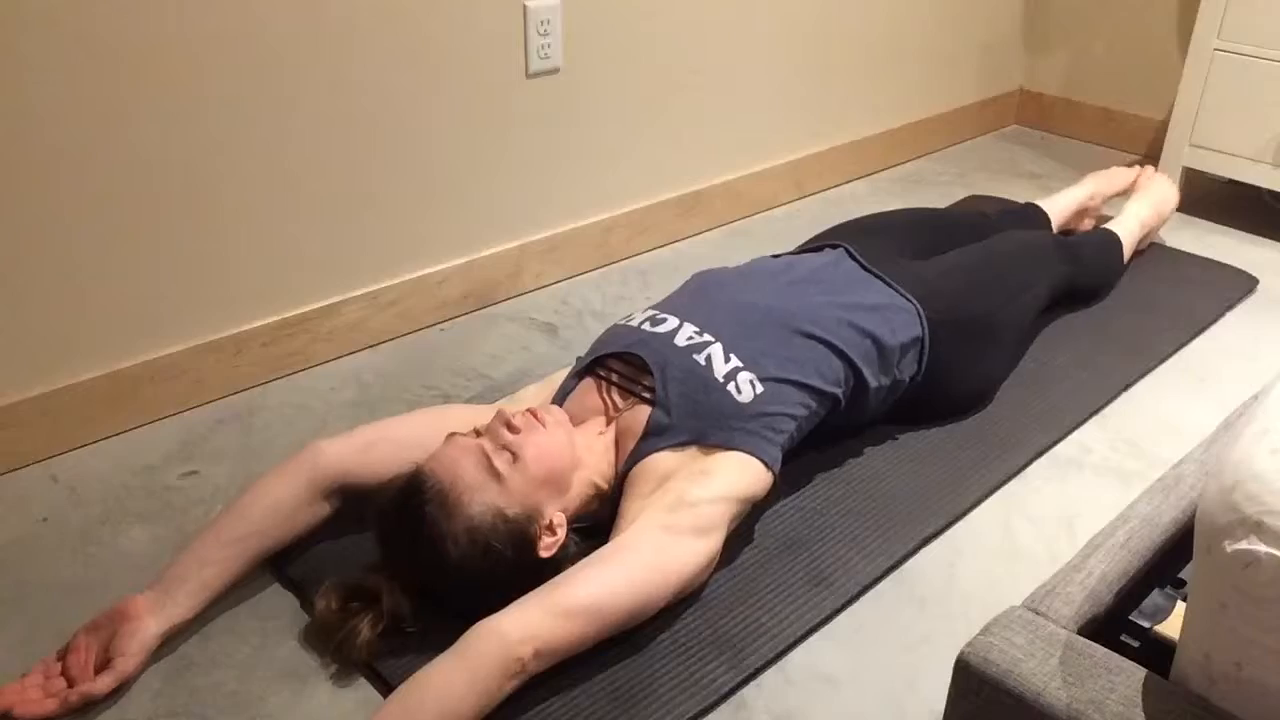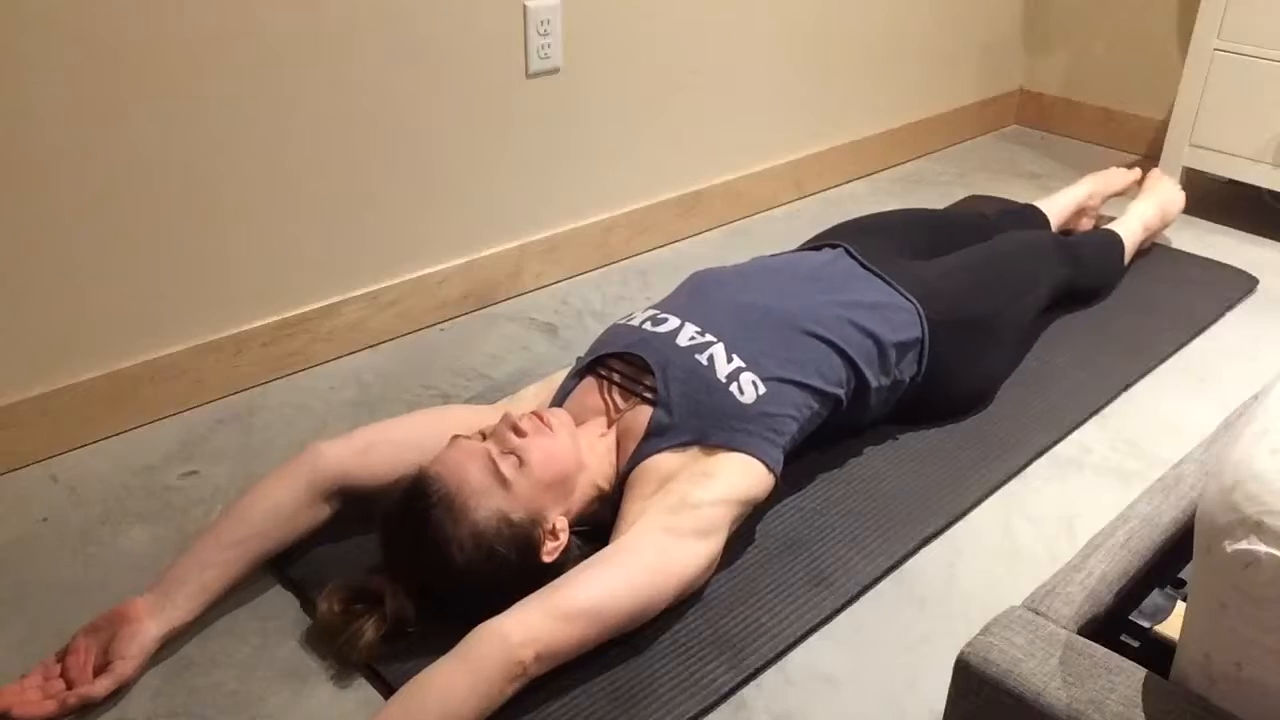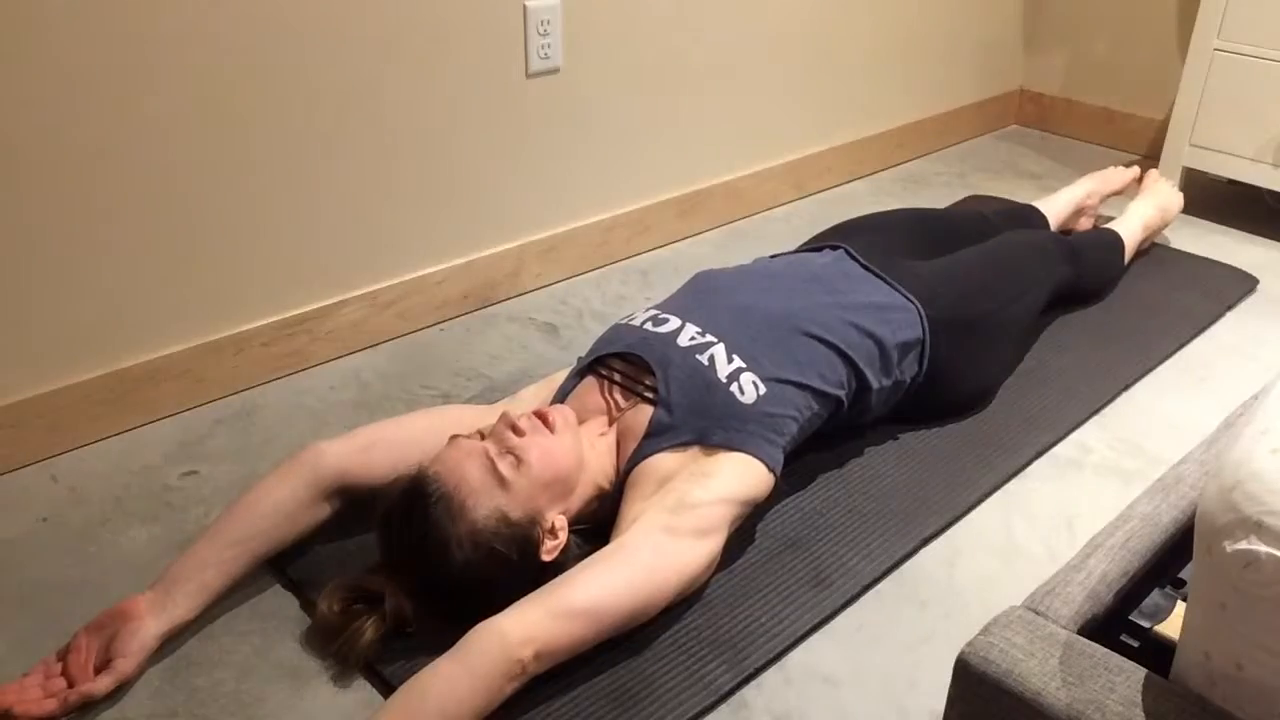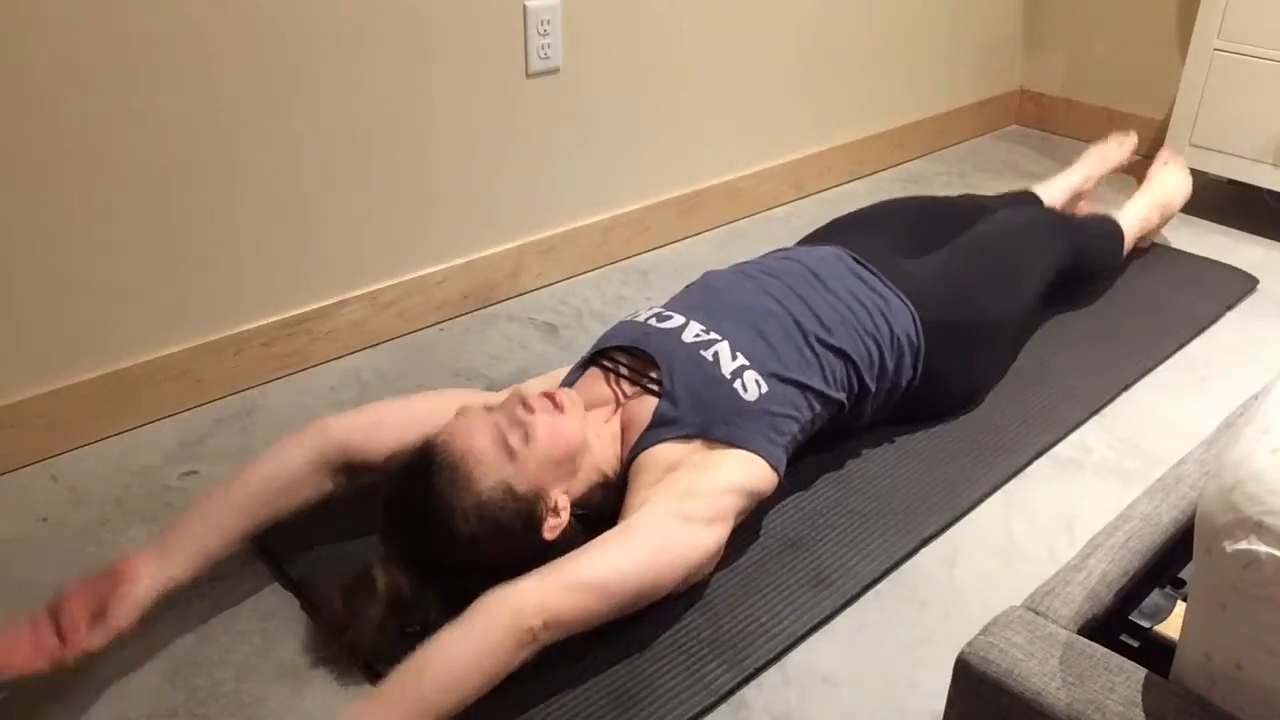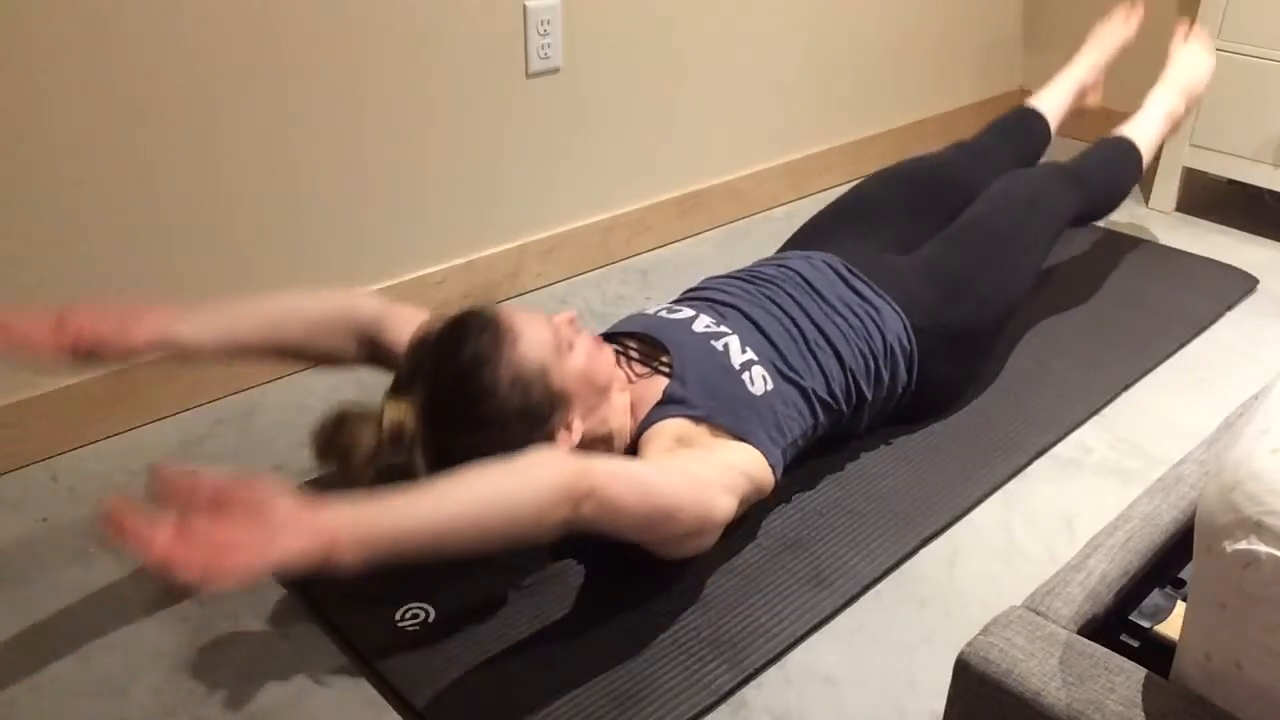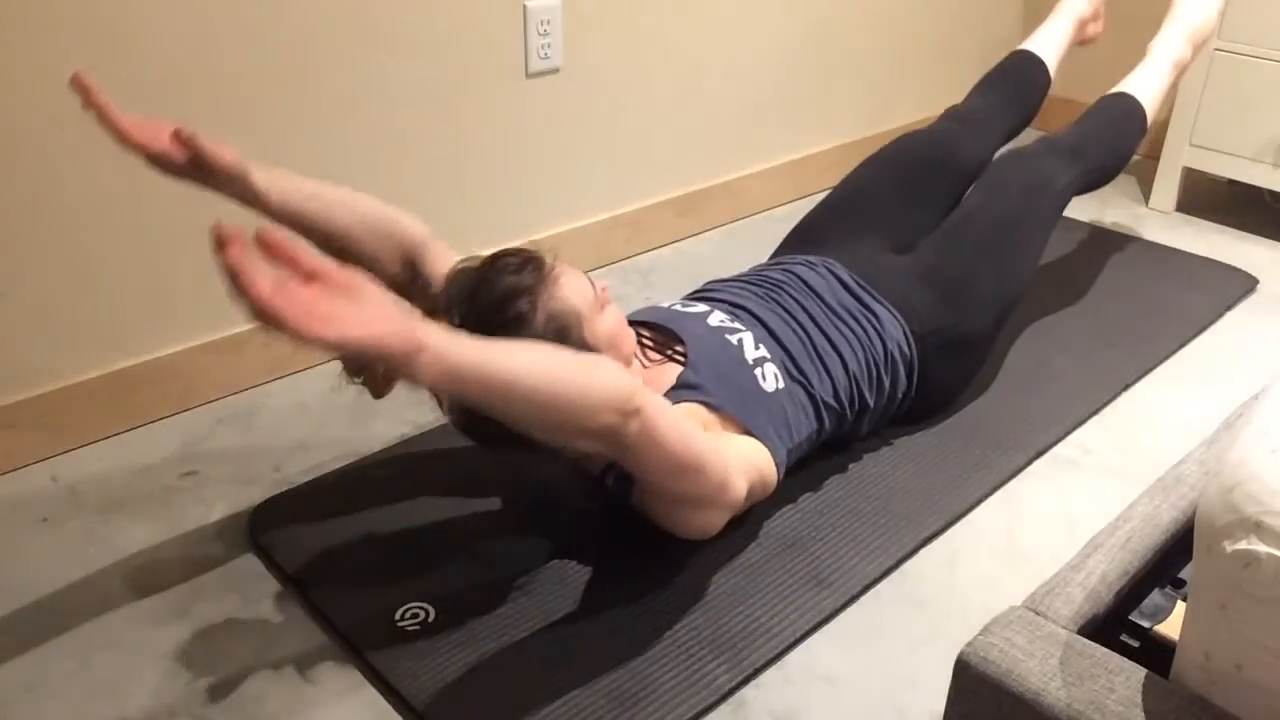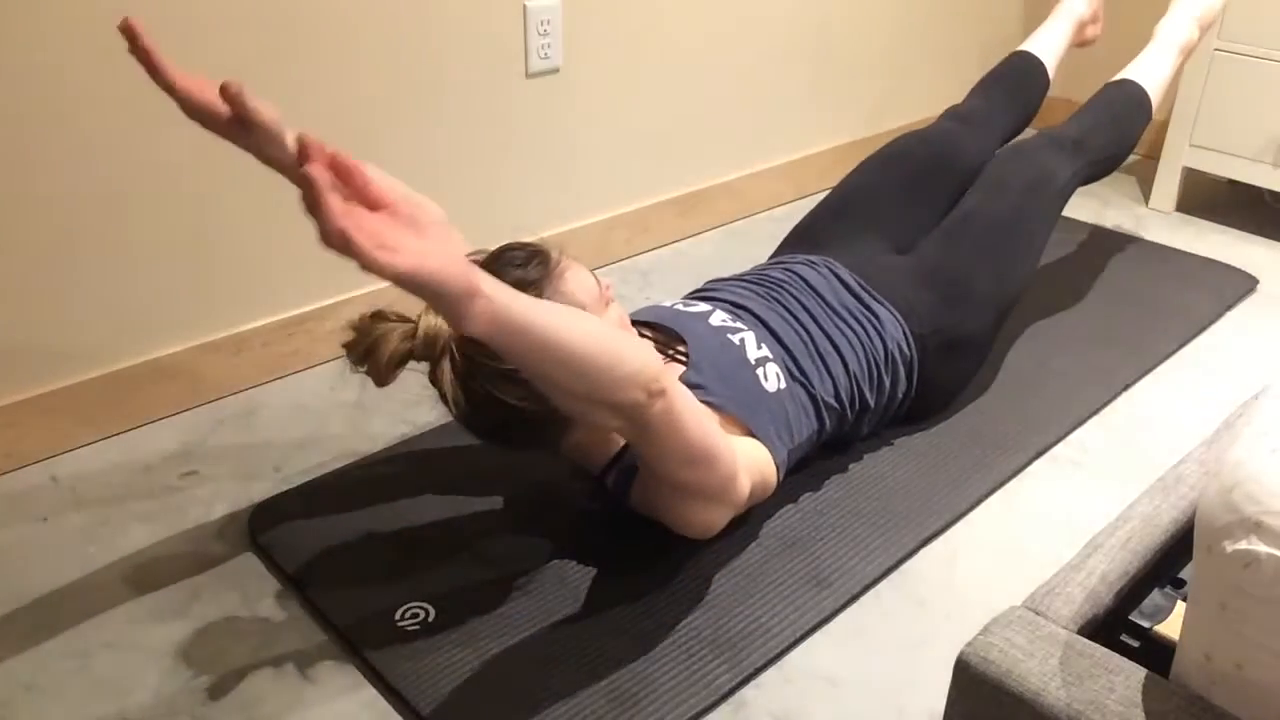
dt=0.3s
person 1, frame 1
left shoulder: (558, 406)
right shoulder: (683, 500)
left hip: (839, 263)
right hip: (918, 332)
left knee: (979, 219)
right knee: (1045, 261)
left ankle: (1081, 198)
right ankle: (1128, 215)
person 1, frame 2
left shoulder: (554, 409)
right shoulder: (685, 497)
left hip: (826, 269)
right hip: (920, 337)
left knee: (974, 218)
right knee: (1042, 263)
left ankle: (1084, 198)
right ankle: (1134, 216)
person 1, frame 3
left shoulder: (562, 402)
right shoulder: (685, 499)
left hip: (835, 263)
right hip: (919, 333)
left knee: (978, 218)
right knee: (1044, 262)
left ankle: (1087, 198)
right ankle: (1129, 217)
person 1, frame 4
left shoulder: (566, 407)
right shoulder: (689, 488)
left elbow: (353, 435)
right elbow: (540, 604)
left hip: (817, 274)
right hip: (916, 338)
left knee: (978, 215)
right knee: (1037, 243)
left ankle: (1081, 186)
right ankle: (1141, 205)
person 1, frame 5
left shoulder: (608, 358)
right shoulder: (696, 473)
left elbow: (377, 317)
right elbow: (577, 492)
left wrist: (159, 329)
left hip: (819, 266)
right hip: (907, 332)
left knee: (980, 161)
right knee: (1040, 194)
right ankle: (1165, 99)
person 1, frame 6
left shoulder: (596, 359)
right shoulder: (685, 476)
left elbow: (412, 247)
right elbow: (619, 406)
left wrist: (231, 174)
right wrist: (405, 343)
left hip: (806, 276)
right hip: (909, 335)
left knee: (966, 138)
right knee: (1046, 168)
person 1, frame 7
left shoulder: (590, 382)
right shoulder: (695, 477)
left elbow: (433, 229)
right elbow: (645, 388)
left wrist: (265, 142)
right wrist: (460, 289)
left hip: (808, 274)
right hip: (910, 331)
left knee: (960, 137)
right knee: (1042, 162)
